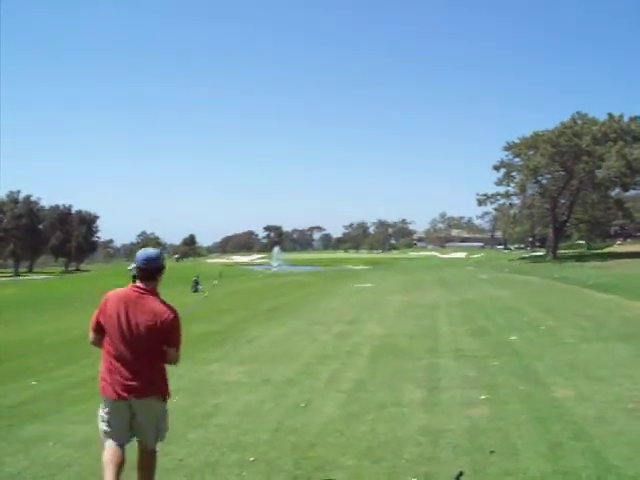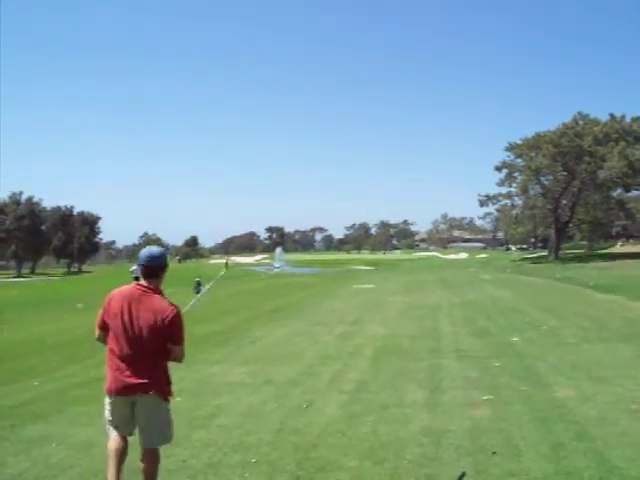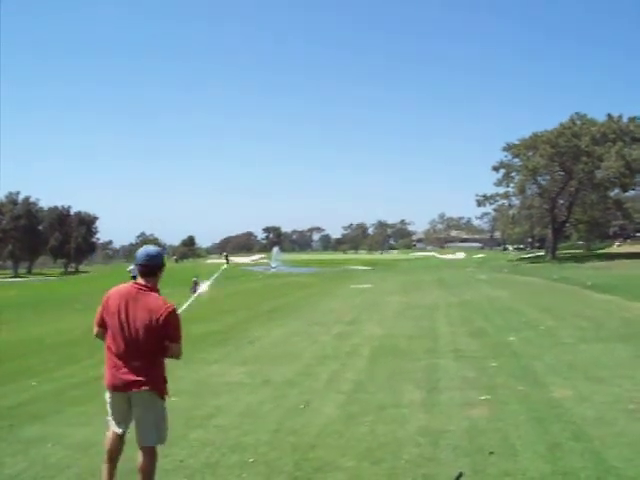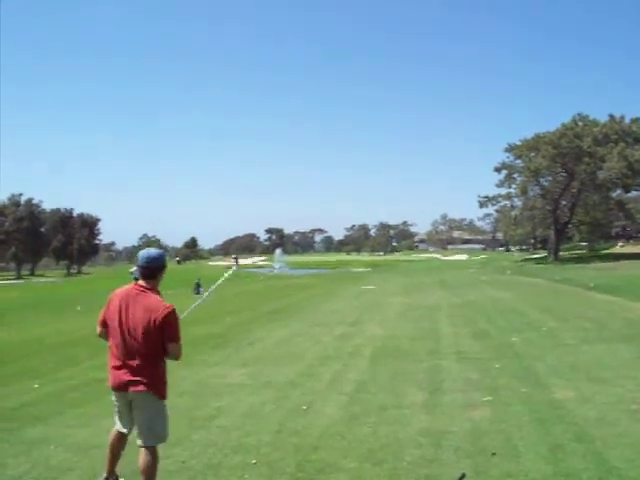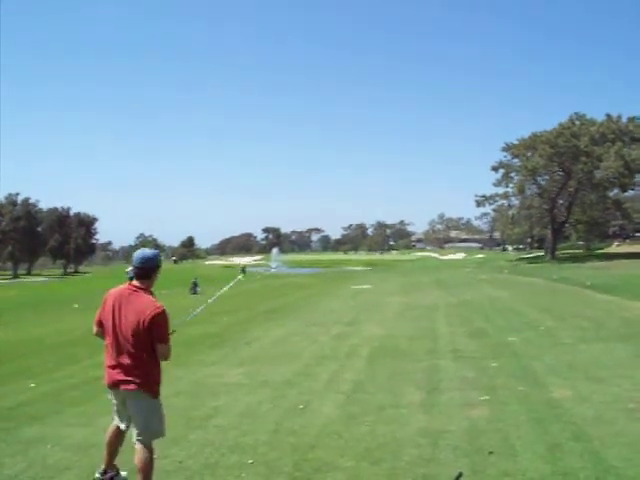
dt=0.1s
person 1, frame 1
left shoulder: (110, 299)
right shoulder: (166, 313)
left elbow: (94, 339)
right elbow: (172, 358)
left hip: (113, 387)
right hip: (149, 390)
left knee: (113, 443)
right knee: (148, 445)
person 1, frame 2
left shoulder: (115, 297)
right shoulder: (169, 311)
left elbow: (100, 336)
right elbow: (177, 356)
left hip: (118, 383)
right hip: (152, 388)
left knee: (118, 433)
right knee: (150, 446)
person 1, frame 3
left shoulder: (113, 295)
right shoulder: (165, 309)
left elbow: (98, 332)
right elbow: (175, 353)
left hip: (115, 380)
right hip: (147, 384)
left knee: (117, 429)
right knee: (147, 444)
person 1, frame 4
left shoulder: (116, 296)
right shoulder: (164, 310)
left elbow: (101, 332)
right elbow: (175, 354)
left hip: (119, 379)
right hip: (147, 385)
left knee: (121, 428)
right knee: (148, 444)
person 1, frame 5
left shoulder: (112, 295)
right shoulder: (155, 310)
left elbow: (98, 330)
right elbow: (164, 354)
right wrist: (164, 345)
left hip: (116, 377)
right hip: (141, 383)
left knee: (120, 423)
right knee: (144, 440)
